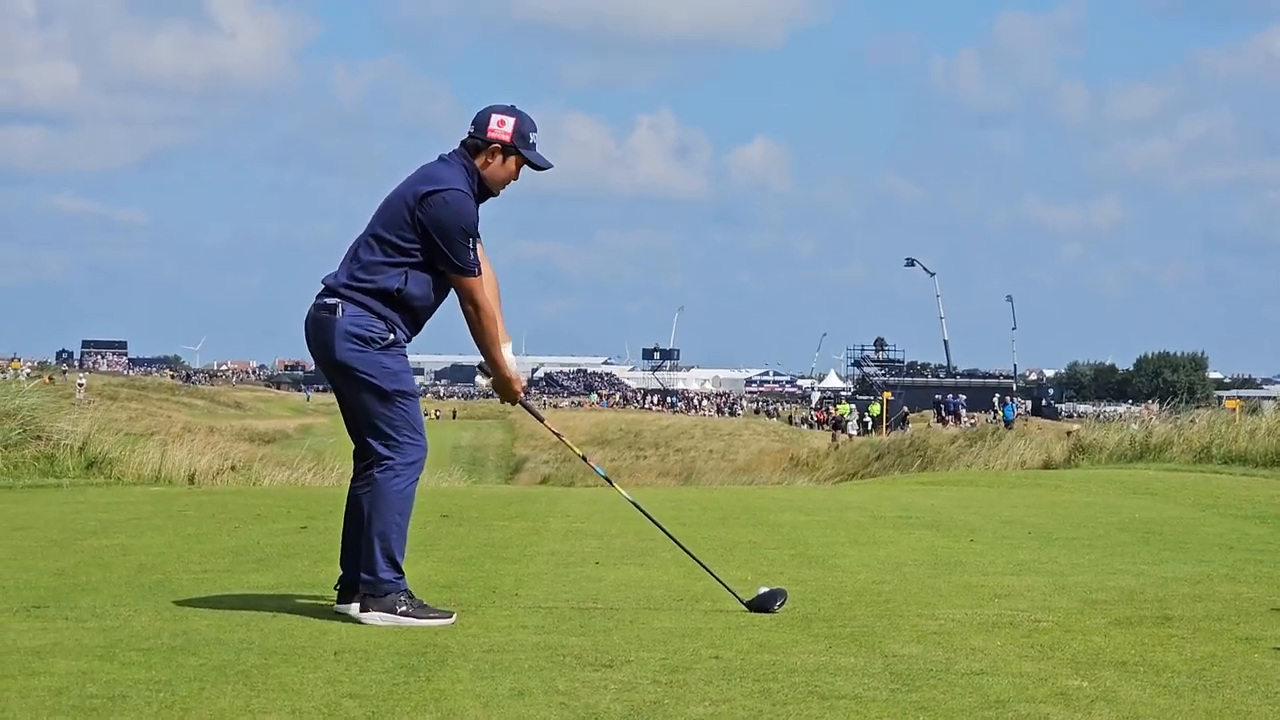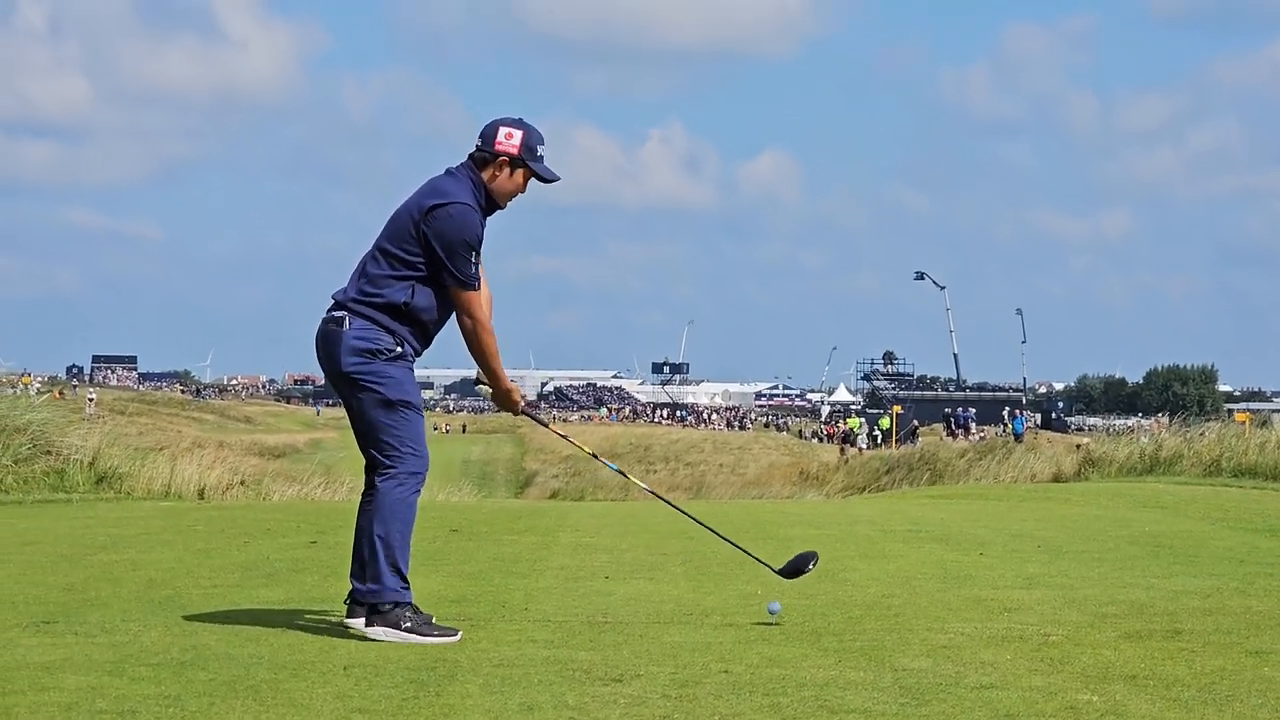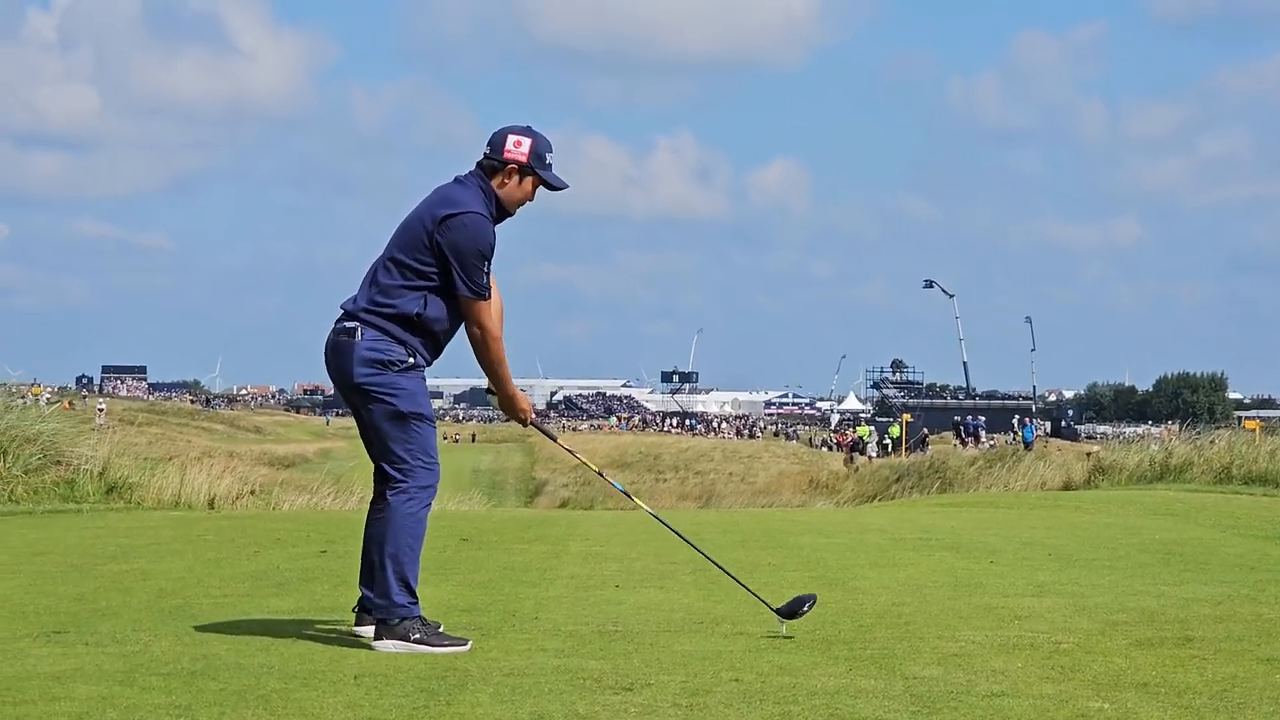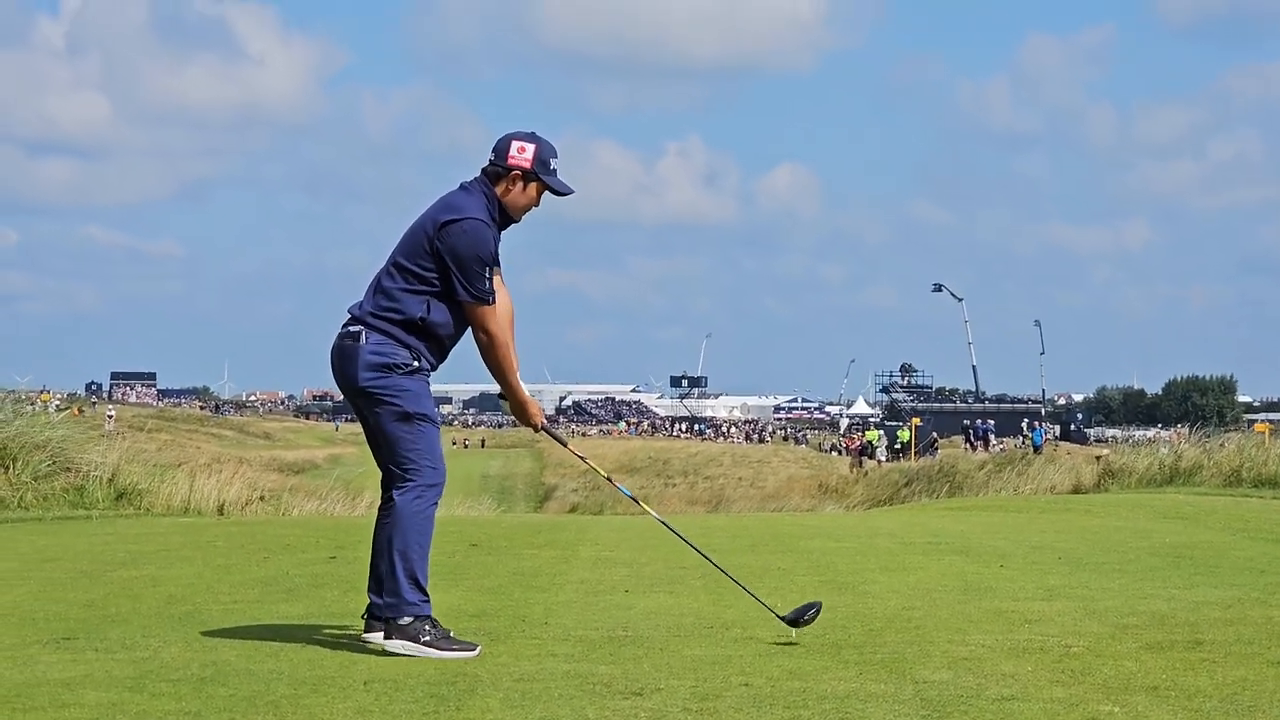
dt=0.3s
person 1, frame 1
left shoulder: (450, 183)
right shoulder: (449, 196)
left elbow: (483, 274)
right elbow: (474, 299)
left wrist: (505, 352)
right wrist: (502, 373)
left hip: (345, 327)
right hip: (363, 329)
left knee: (379, 454)
right knee: (404, 453)
left ankle: (357, 585)
right ankle: (385, 592)
person 1, frame 2
left shoulder: (457, 196)
right shoulder: (455, 210)
left elbow: (478, 290)
right elbow: (472, 315)
left wrist: (493, 372)
right wrist: (501, 383)
left hip: (355, 340)
right hip: (371, 342)
left knee: (391, 466)
right knee: (404, 466)
left ankle: (366, 599)
right ankle: (388, 604)
person 1, frame 3
left shoulder: (462, 201)
right shoulder: (468, 219)
left elbow: (489, 296)
right elbow: (482, 325)
left wrist: (504, 381)
right wrist: (509, 394)
left hip: (362, 350)
right hip: (383, 353)
left knee: (398, 476)
right knee: (415, 479)
left ankle: (375, 607)
right ankle: (398, 619)
person 1, frame 4
left shoulder: (474, 211)
right shoulder: (469, 225)
left elbow: (499, 300)
right elbow: (488, 329)
left wrist: (516, 381)
right wrist: (519, 399)
left hip: (371, 356)
right hip: (387, 358)
left knee: (406, 479)
right knee: (421, 479)
left ankle: (384, 613)
right ankle: (409, 617)
